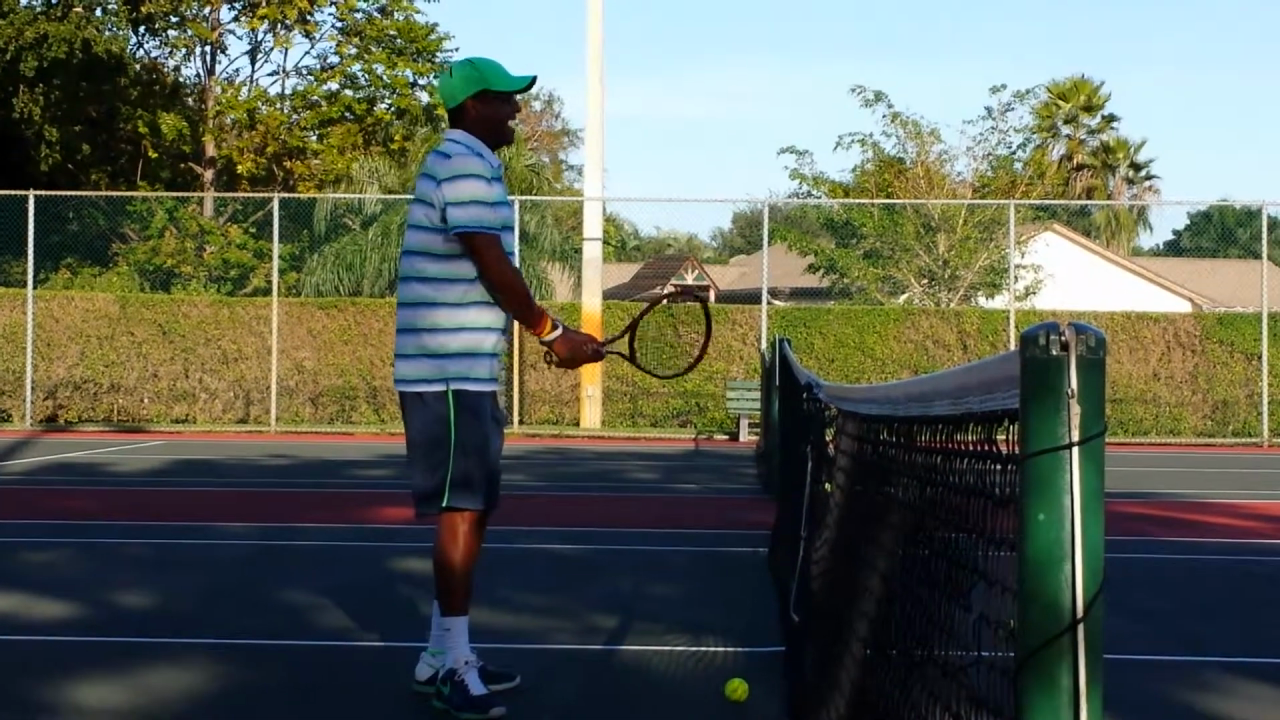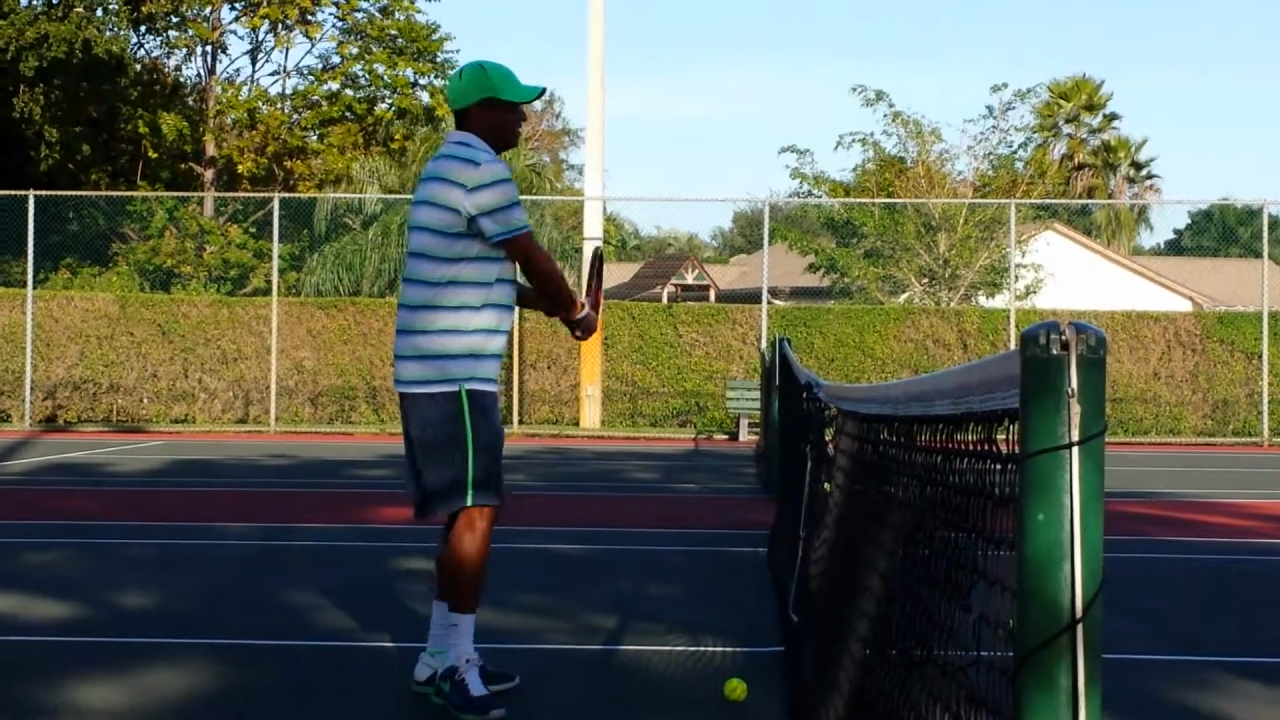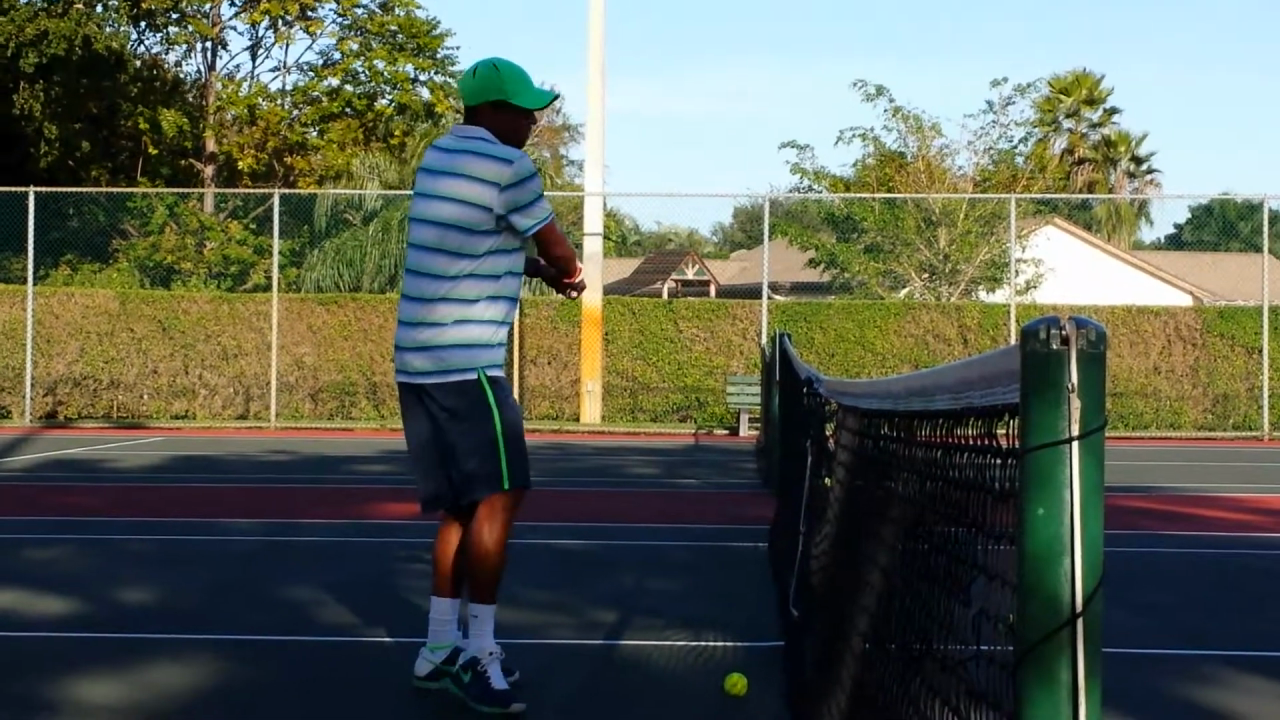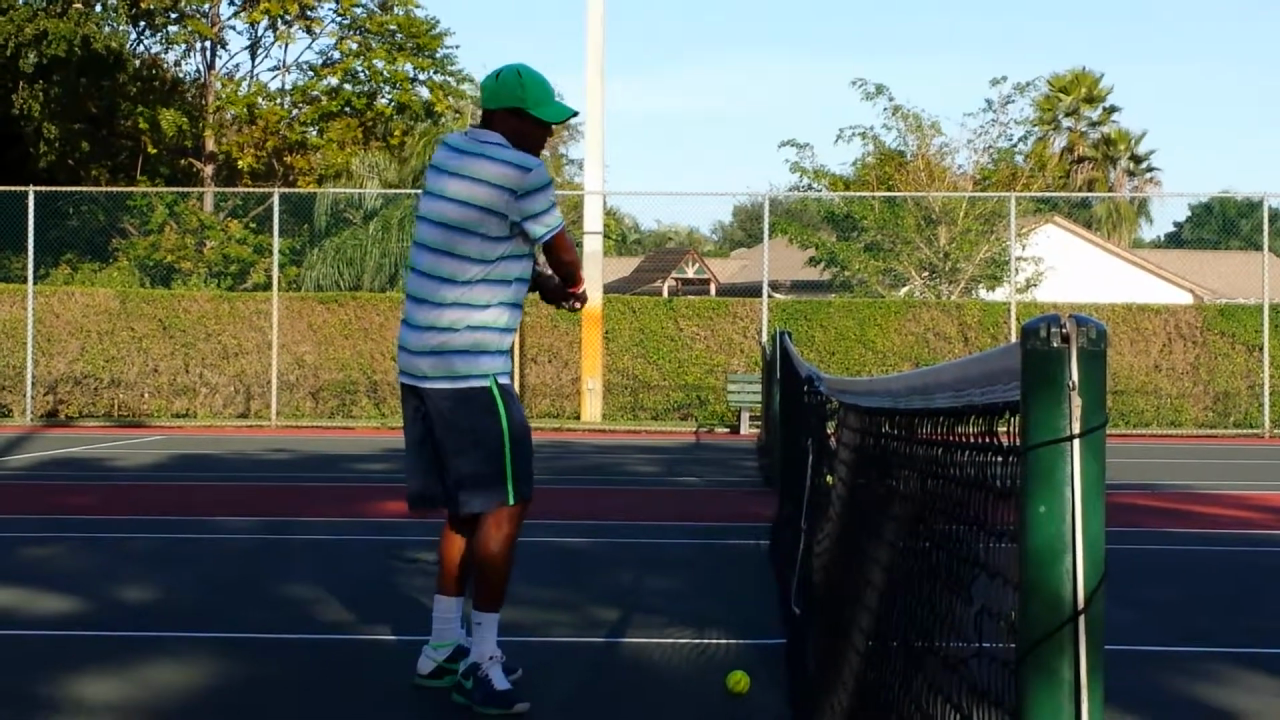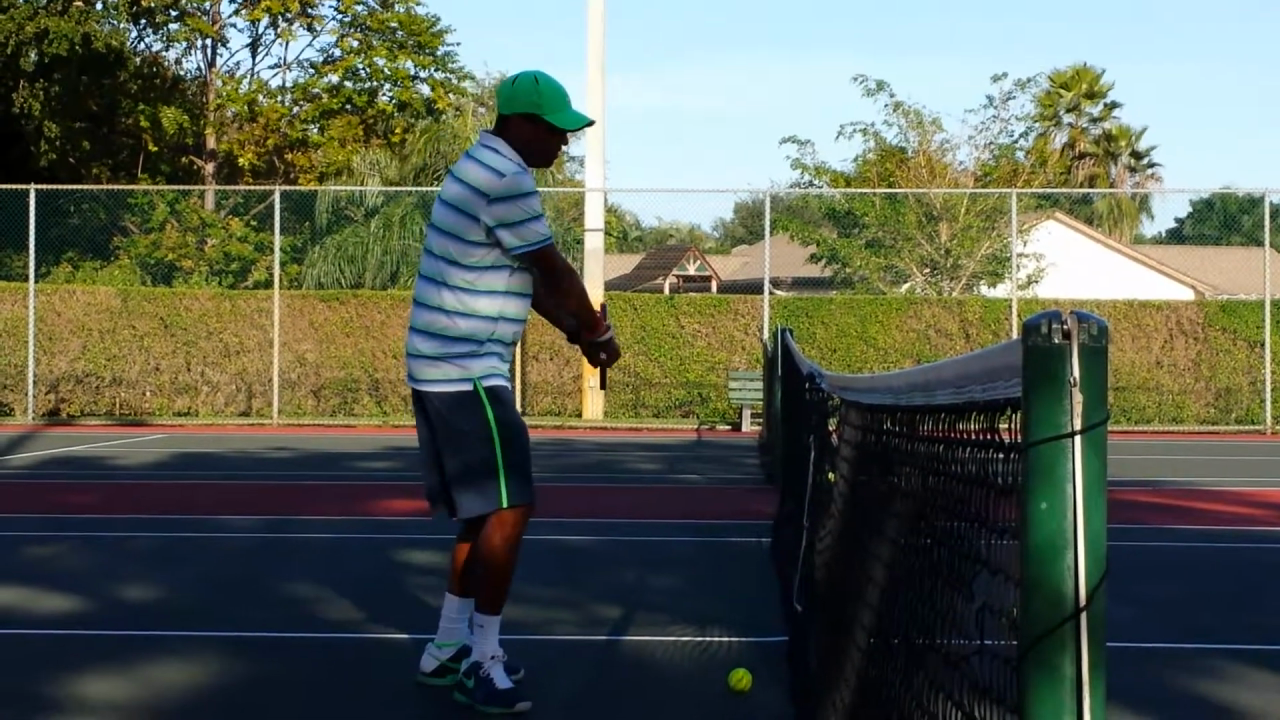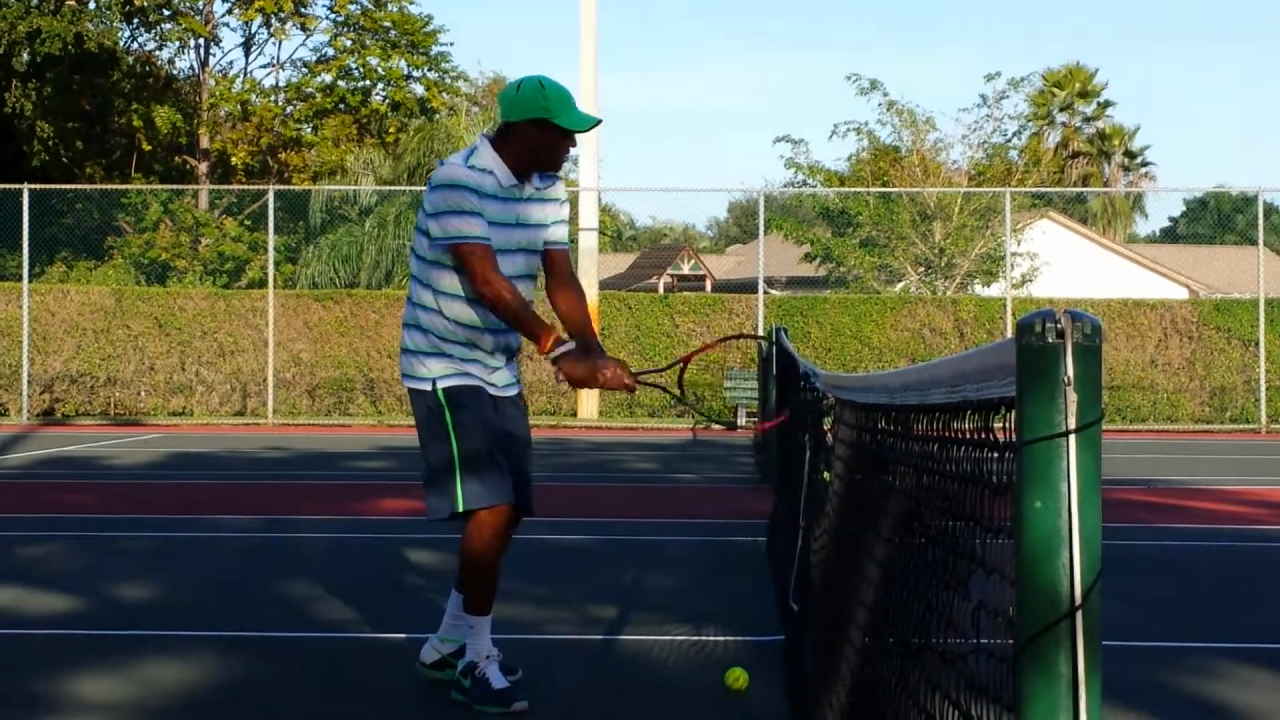
dt=0.2s
person 1, frame 1
left shoulder: (470, 165)
right shoulder: (461, 163)
left elbow: (491, 279)
right elbow: (495, 271)
left wrist: (551, 329)
right wrist: (552, 334)
left hip: (463, 370)
right hip: (447, 372)
left knee: (470, 509)
right knee: (463, 509)
left ankle: (443, 655)
right ankle: (453, 666)
person 1, frame 2
left shoulder: (450, 165)
right shoulder: (480, 169)
right elbow: (534, 260)
left wrist: (550, 303)
right wrist: (576, 313)
left hip: (432, 368)
right hip: (454, 371)
left knee: (465, 510)
right knee: (477, 506)
left ankle: (441, 656)
right ankle: (456, 663)
person 1, frame 3
left shoulder: (439, 155)
right shoulder: (509, 166)
right elbow: (556, 246)
left wrist: (538, 267)
right wrist: (570, 276)
left hip: (422, 361)
right hip: (466, 362)
left knee: (462, 505)
right knee: (500, 497)
left ankle: (440, 648)
right ankle: (479, 654)
person 1, frame 4
left shoulder: (449, 153)
right shoulder: (520, 173)
right elbow: (561, 253)
left wrist: (540, 281)
right wrist: (570, 289)
left hip: (426, 362)
right hip: (468, 368)
left knee: (470, 506)
right knee: (505, 507)
left ankle: (443, 647)
right ankle: (479, 659)
person 1, frame 5
left shoulder: (506, 173)
right shoulder: (494, 177)
left elbow: (534, 273)
right elbow: (552, 274)
left wrist: (579, 336)
right wrist: (599, 333)
left hip: (468, 368)
right hip: (461, 371)
left knee: (489, 510)
right knee: (508, 508)
left ankle: (448, 645)
right ankle: (481, 659)
person 1, frame 6
left shoulder: (545, 190)
right shoulder: (459, 177)
left elbow: (559, 277)
right elbow: (481, 280)
left wrist: (594, 349)
right wrist: (559, 350)
left hip: (497, 374)
right hip: (446, 369)
left knee: (508, 509)
right knee: (491, 508)
left ankle: (449, 642)
right ankle: (475, 660)
